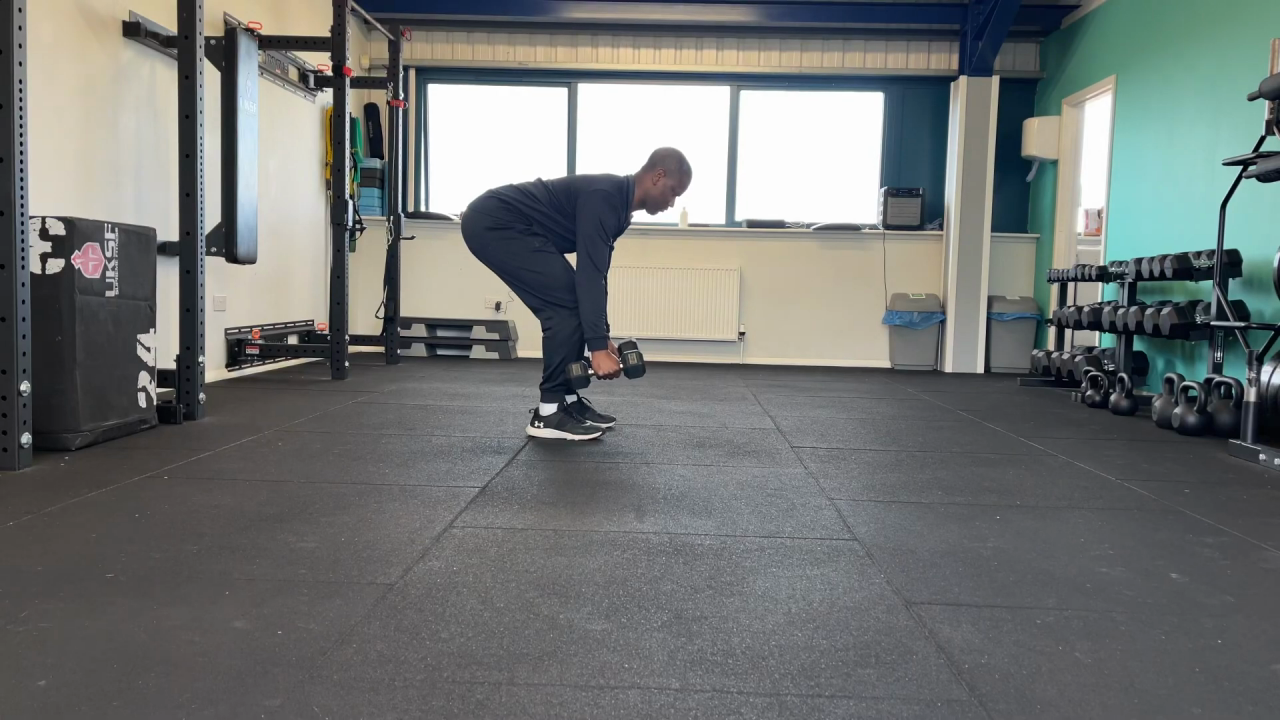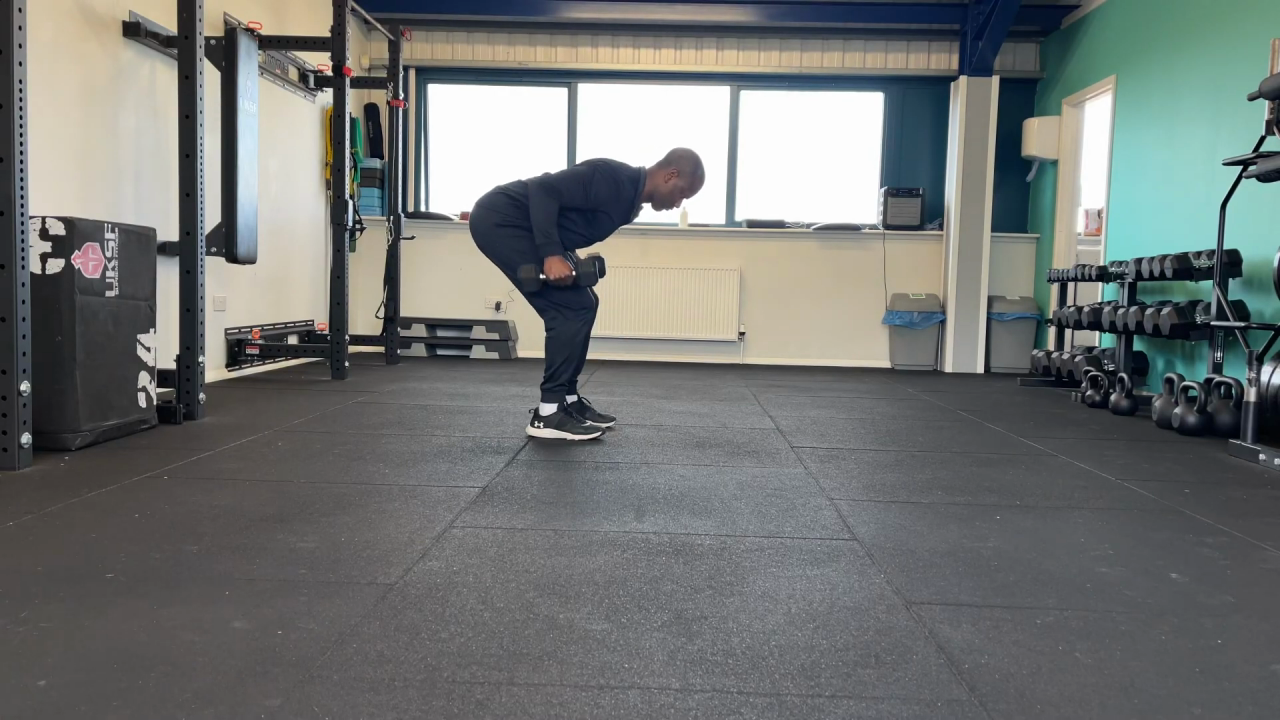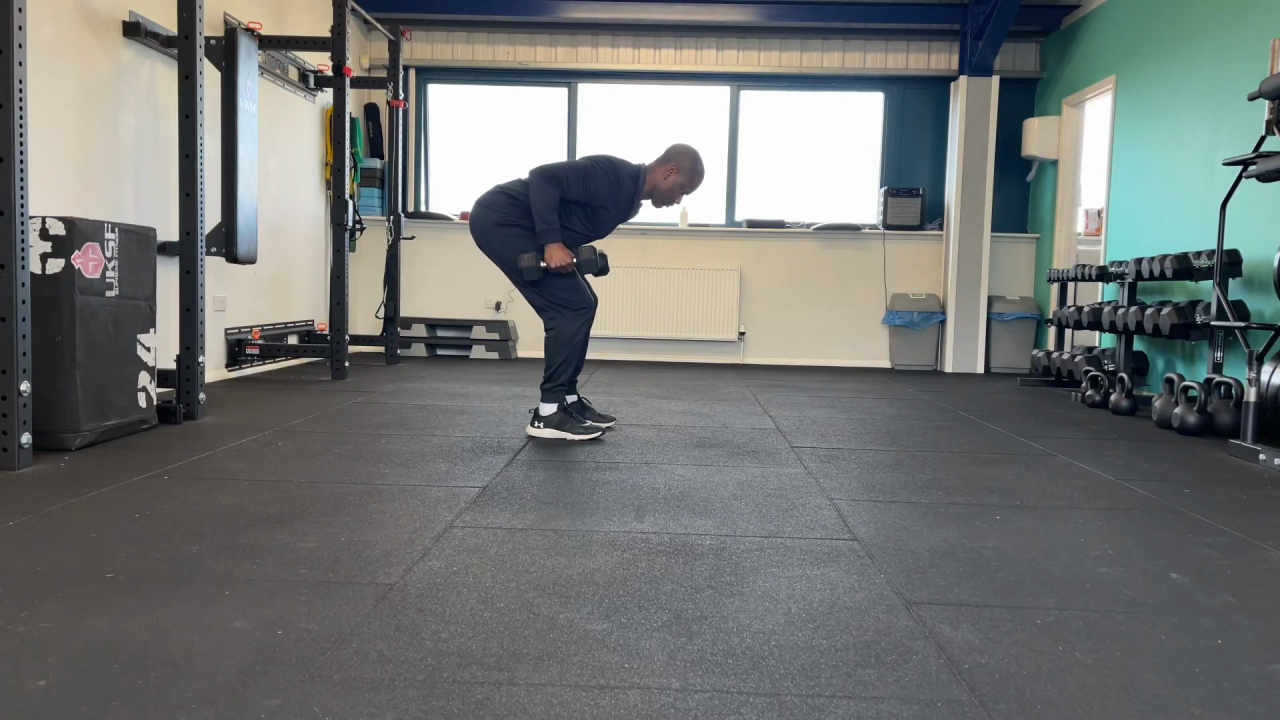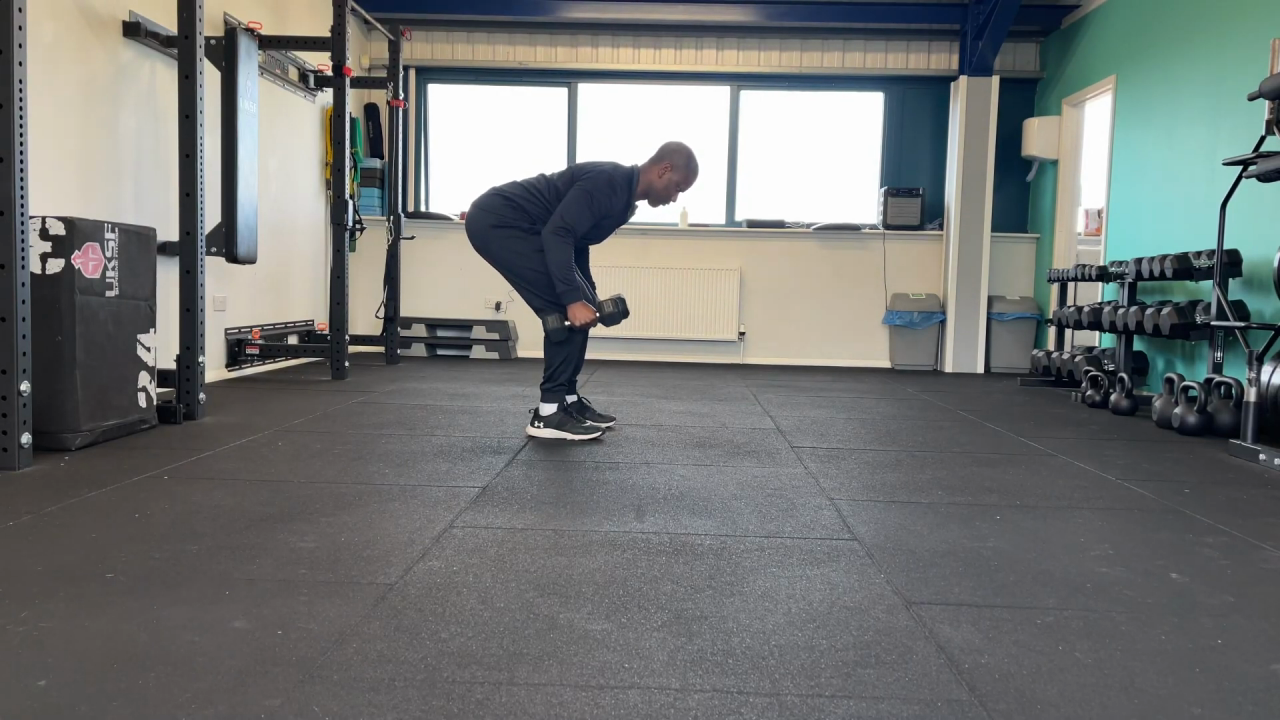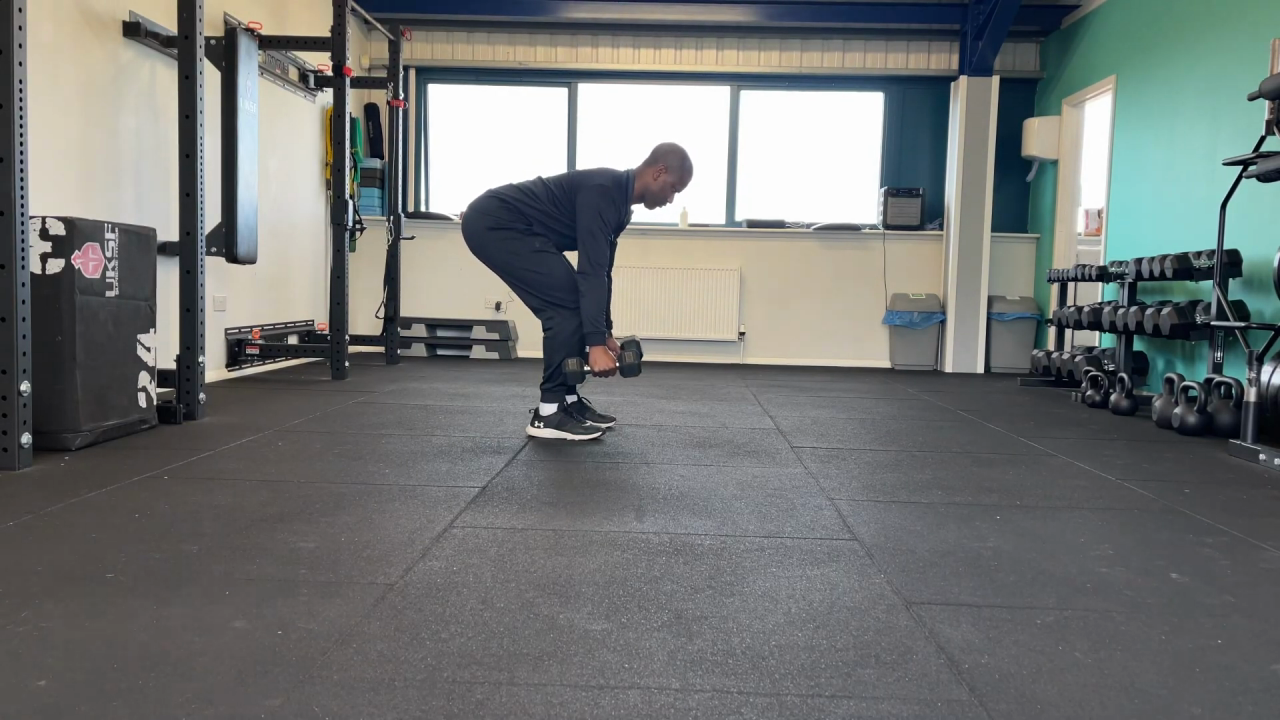
dt=1s
person 1, frame 1
left shoulder: (618, 204)
right shoulder: (605, 198)
left elbow: (595, 273)
right elbow: (590, 274)
left wrist: (601, 337)
right wrist: (598, 347)
left hip: (501, 224)
right hip: (493, 222)
left knee: (569, 305)
right knee: (568, 305)
left ankle: (566, 400)
right ankle: (549, 413)
person 1, frame 2
left shoulder: (628, 199)
right shoulder: (616, 180)
right elbow: (544, 189)
left wrist: (565, 256)
right wrist: (550, 254)
left hip: (510, 222)
right hip: (500, 219)
left knee: (580, 303)
right knee: (573, 305)
left ankle: (566, 400)
right ankle: (549, 413)
person 1, frame 3
left shoulder: (629, 198)
right shoulder: (614, 176)
right elbow: (543, 177)
right wrist: (551, 242)
left hip: (515, 224)
right hip: (499, 218)
left knee: (581, 305)
right knee: (572, 307)
left ankle: (566, 400)
right ankle: (548, 414)
person 1, frame 4
left shoulder: (623, 196)
right shoulder: (609, 183)
left elbow: (575, 238)
right elbow: (556, 232)
left wrist: (589, 296)
right wrist: (573, 299)
left hip: (507, 224)
right hip: (497, 222)
left knee: (579, 306)
right knee: (566, 310)
left ankle: (567, 400)
right ankle: (549, 413)
person 1, frame 5
left shoulder: (618, 201)
right shoulder: (604, 192)
left elbow: (601, 271)
right elbow: (590, 270)
left wrist: (605, 332)
right wrist: (595, 344)
left hip: (502, 225)
right hip: (493, 223)
left knee: (571, 305)
right knee: (568, 306)
left ankle: (566, 400)
right ankle: (549, 413)
